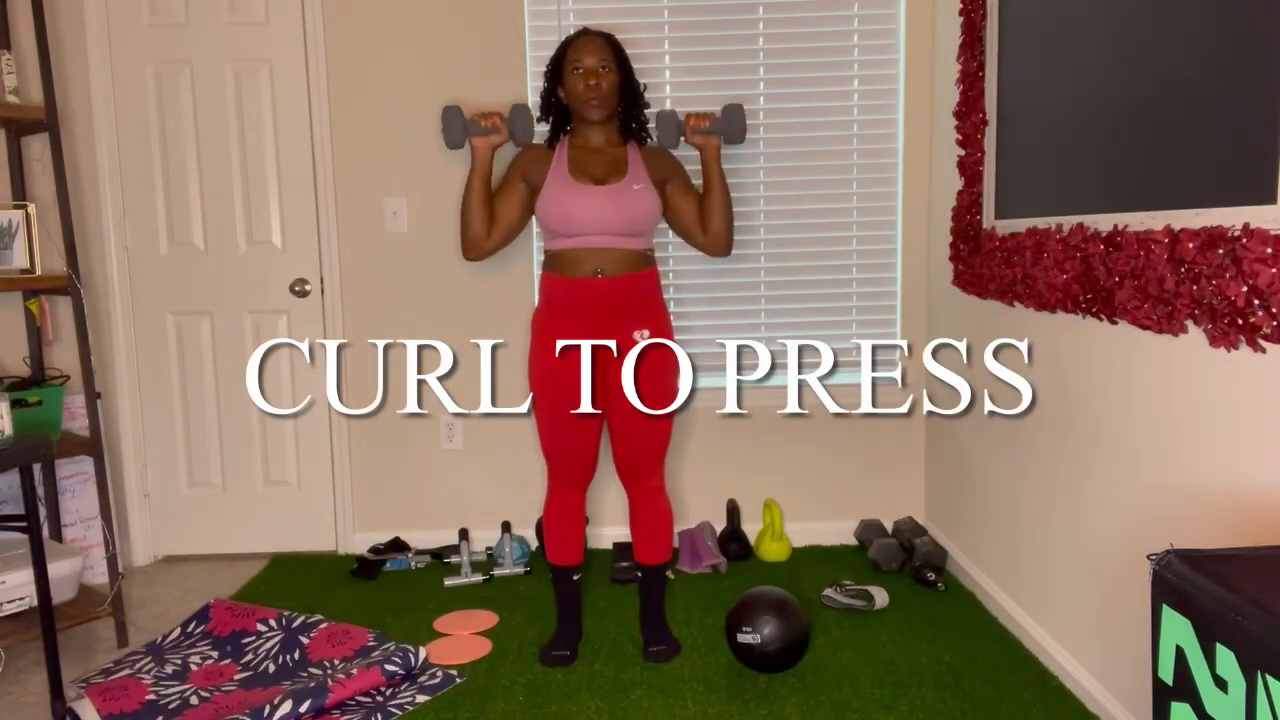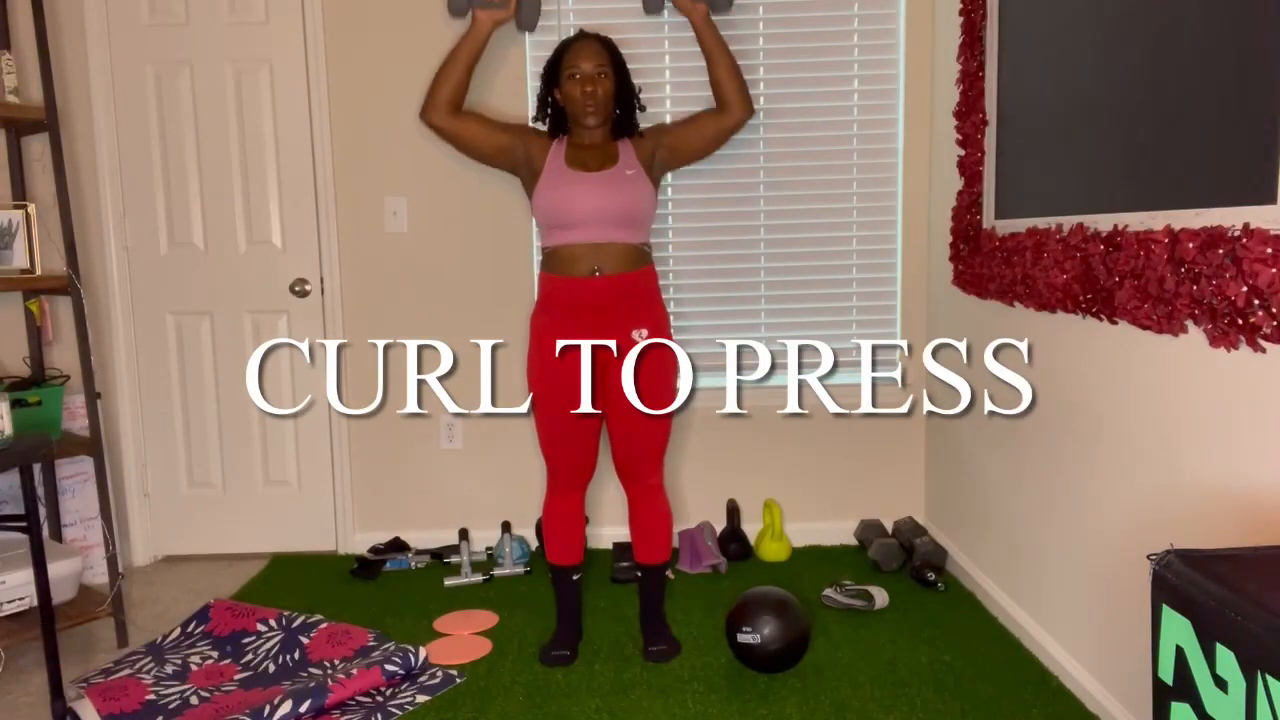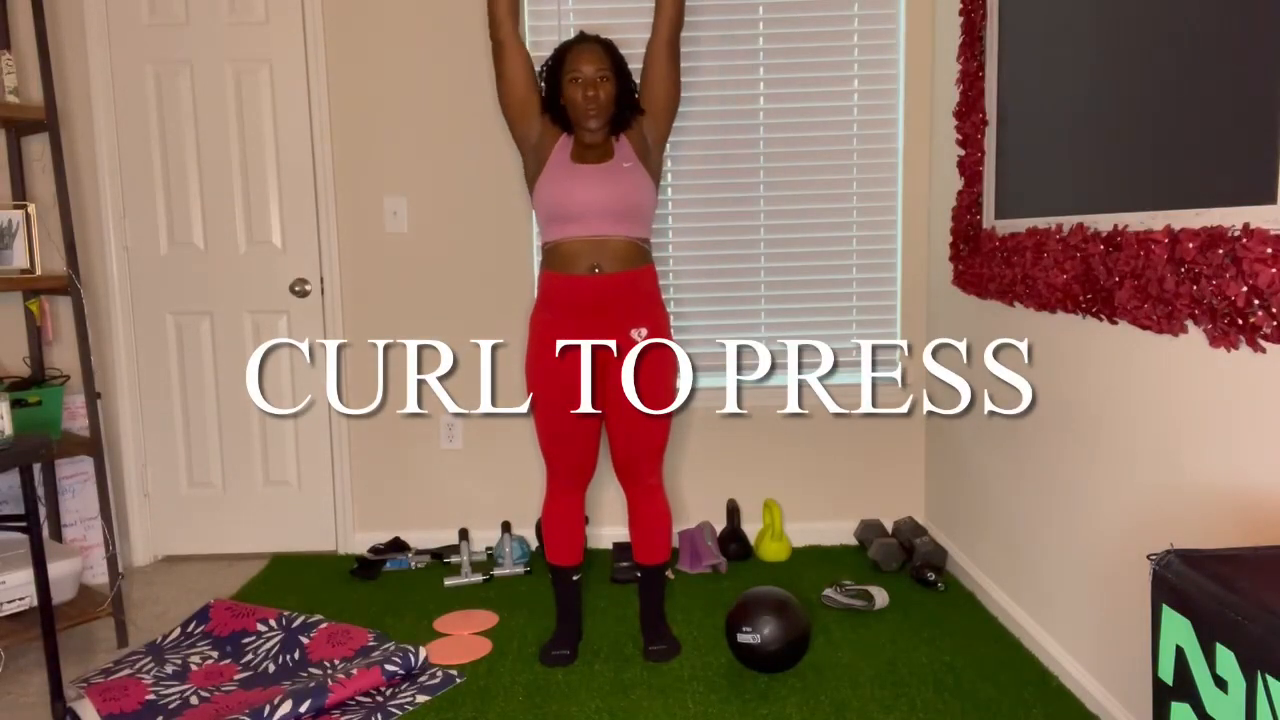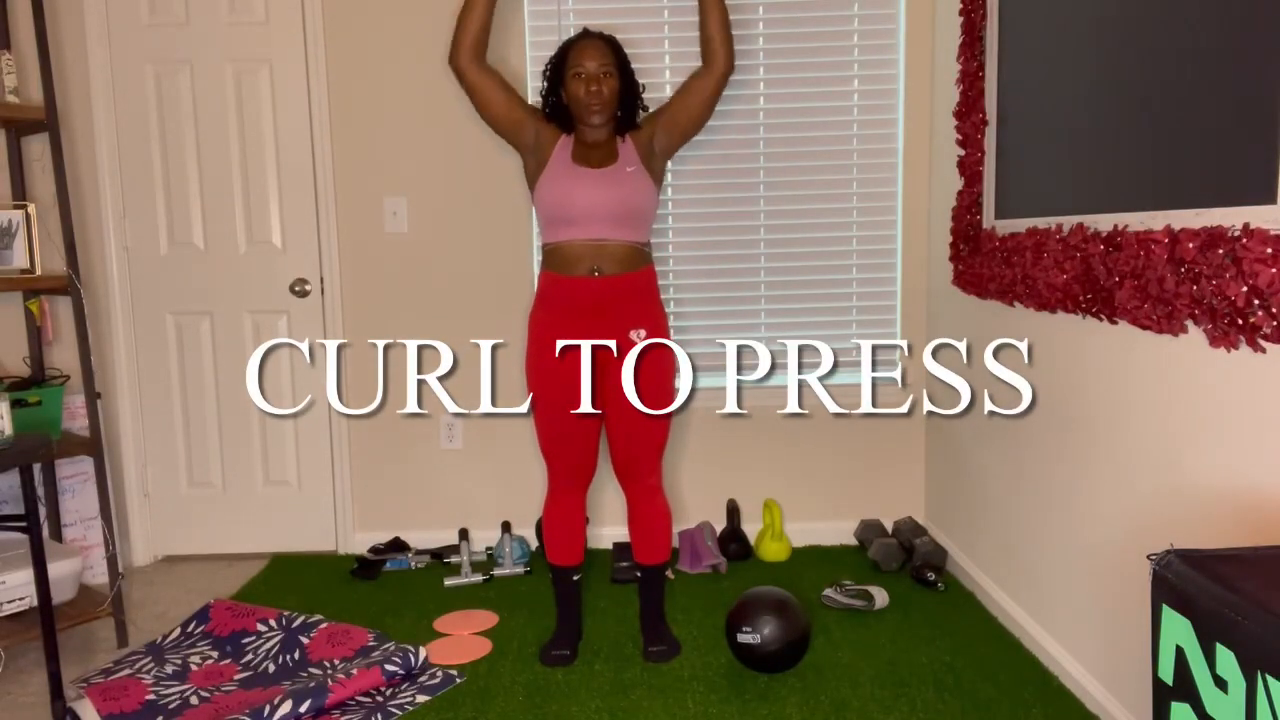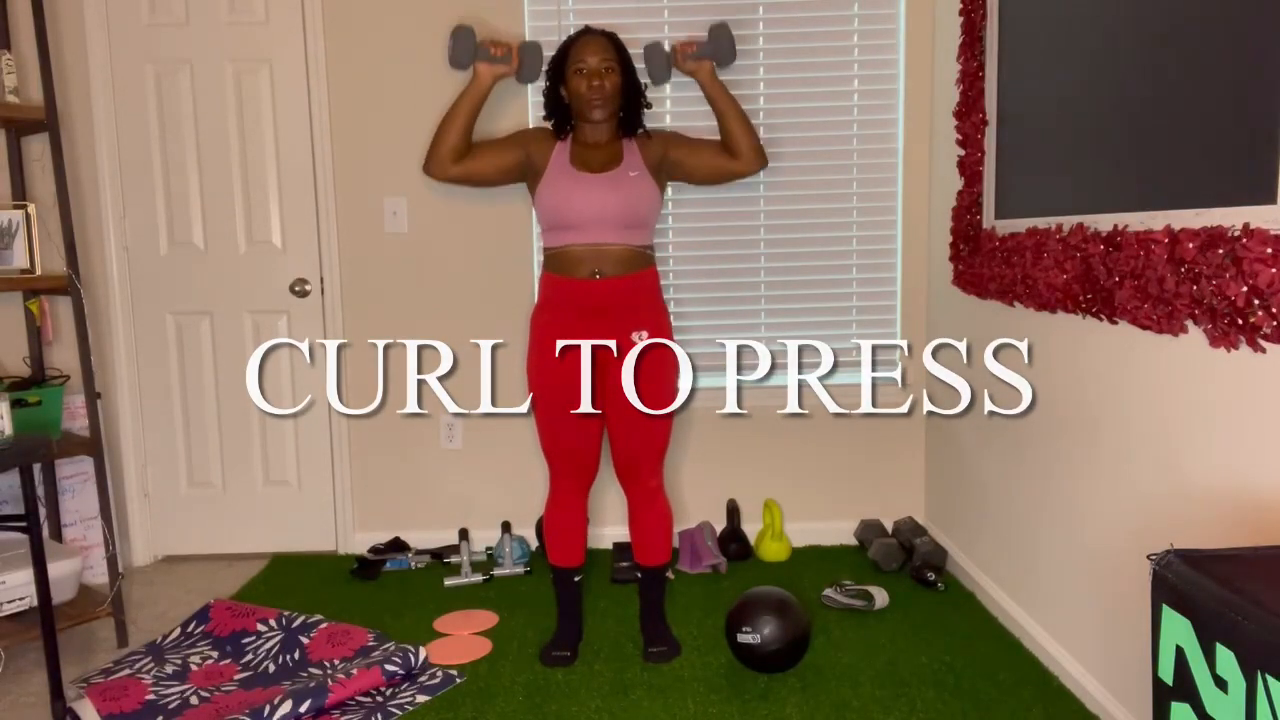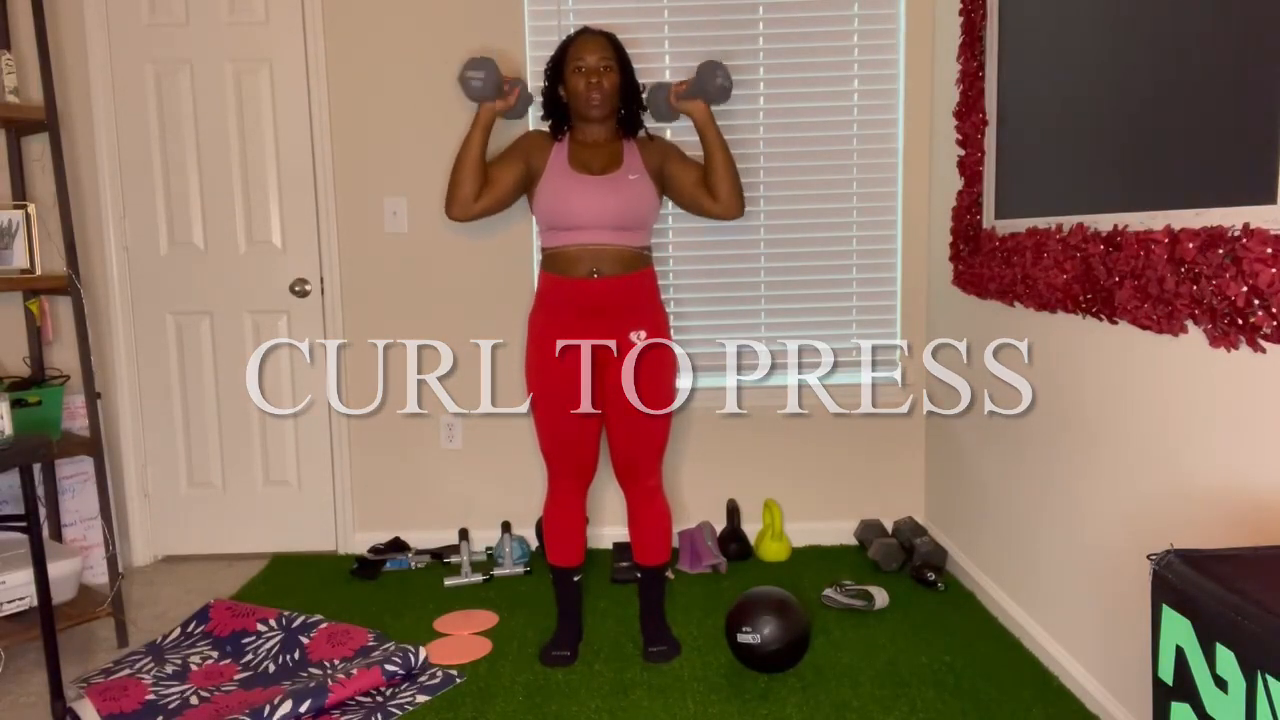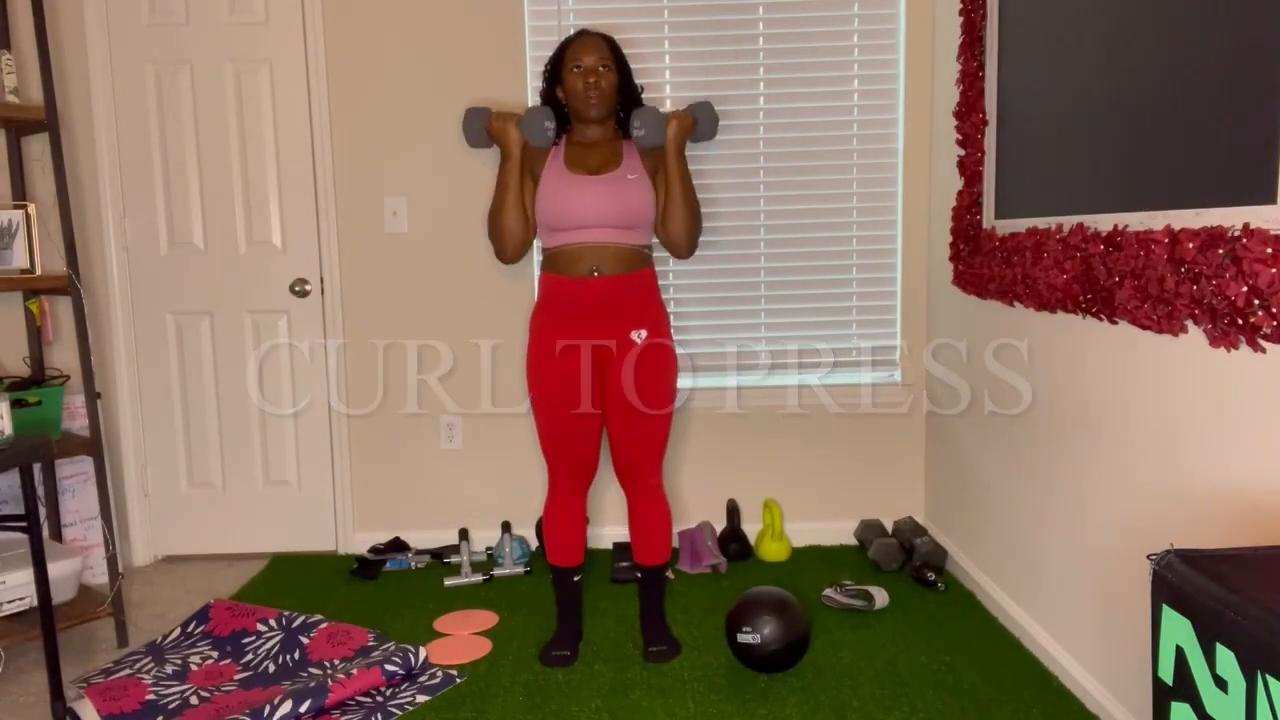
dt=0.4s
person 1, frame 1
left shoulder: (654, 162)
right shoulder: (536, 163)
left elbow: (717, 239)
right elbow: (477, 243)
left wrist: (709, 154)
right wrist: (482, 155)
left hip: (640, 327)
right hip: (562, 329)
left knee: (644, 477)
right knee: (566, 479)
left ankle: (653, 616)
right ankle: (568, 620)
person 1, frame 2
left shoulder: (648, 152)
right shoulder: (532, 154)
left elbow: (735, 107)
right elbow: (440, 110)
left hip: (638, 323)
right hip: (561, 326)
left knee: (644, 477)
right knee: (565, 479)
left ankle: (654, 616)
right ankle: (567, 619)
person 1, frame 3
left shoulder: (644, 141)
right shoulder: (540, 144)
left hip: (637, 321)
right hip: (560, 324)
left knee: (642, 477)
right knee: (565, 479)
left ankle: (654, 616)
right ankle: (567, 619)
person 1, frame 4
left shoulder: (650, 143)
right shoulder: (539, 143)
left elbow: (718, 67)
right elbow: (465, 63)
left hip: (637, 320)
right hip: (559, 323)
left knee: (642, 476)
right knee: (566, 479)
left ankle: (654, 616)
right ankle: (567, 619)
person 1, frame 5
left shoulder: (654, 150)
right shoulder: (538, 150)
left elbow: (748, 160)
right elbow: (442, 164)
left wrist: (708, 81)
right wrist: (479, 85)
left hip: (639, 322)
right hip: (561, 325)
left knee: (643, 477)
right knee: (568, 479)
left ankle: (654, 617)
right ankle: (568, 620)
person 1, frame 6
left shoulder: (652, 152)
right shoulder: (536, 150)
left elbow: (728, 204)
right elbow: (461, 206)
left wrist: (703, 120)
right wrist: (484, 118)
left hip: (637, 322)
right hip: (559, 325)
left knee: (642, 477)
right knee: (566, 479)
left ankle: (653, 616)
right ankle: (568, 620)
person 1, frame 7
left shoulder: (647, 155)
right shoulder: (538, 156)
left elbow: (682, 242)
right elbow: (508, 248)
left wrist: (676, 151)
right wrist: (509, 153)
left hip: (639, 325)
right hip: (560, 327)
left knee: (643, 477)
right knee: (567, 479)
left ankle: (654, 616)
right ankle: (568, 620)
